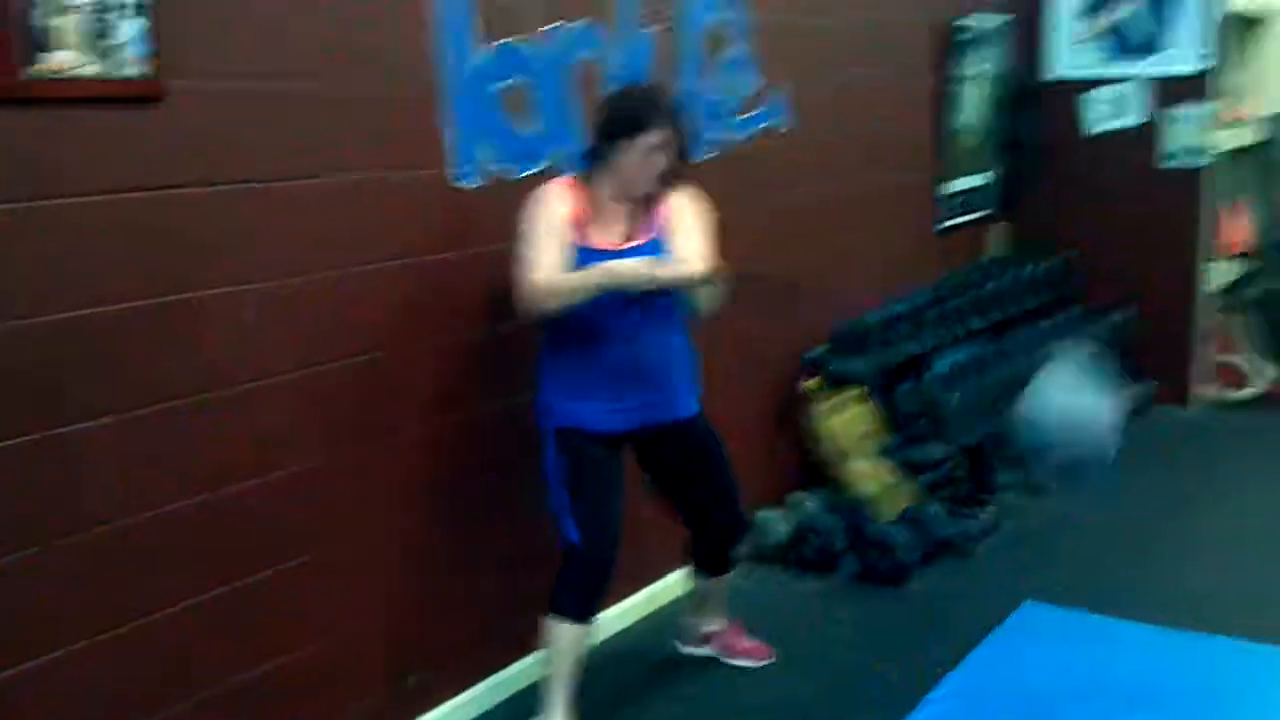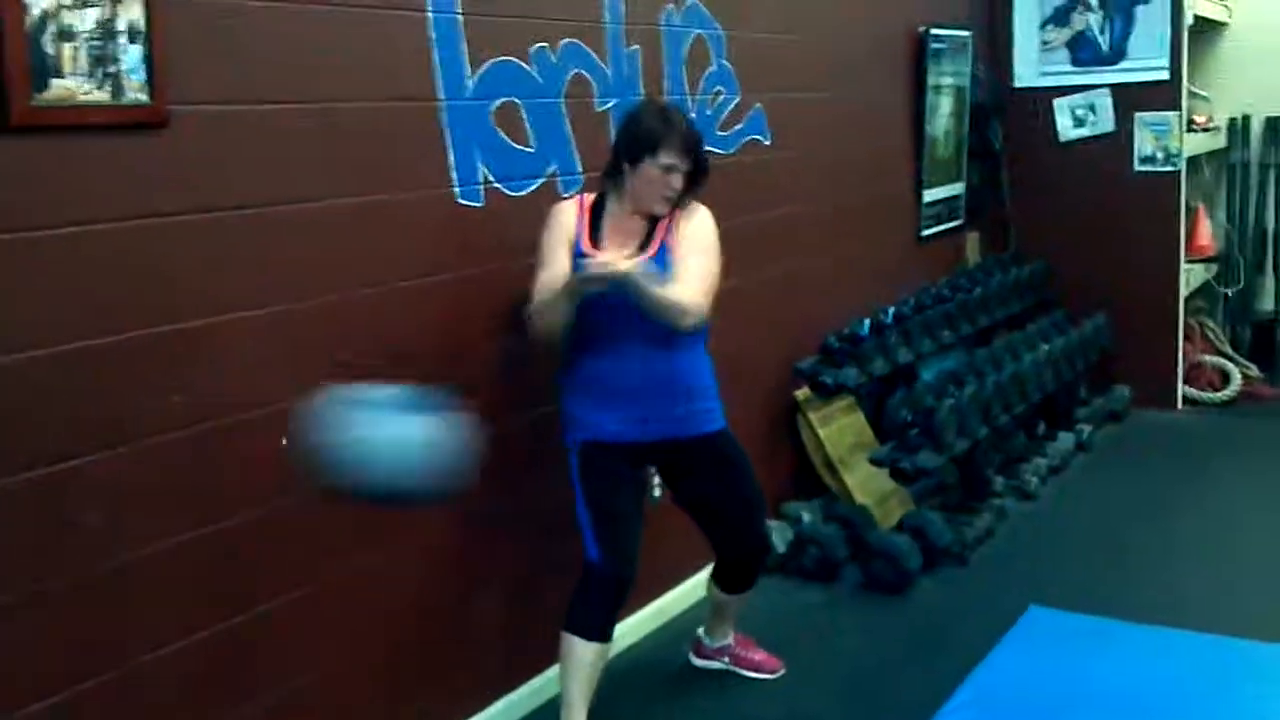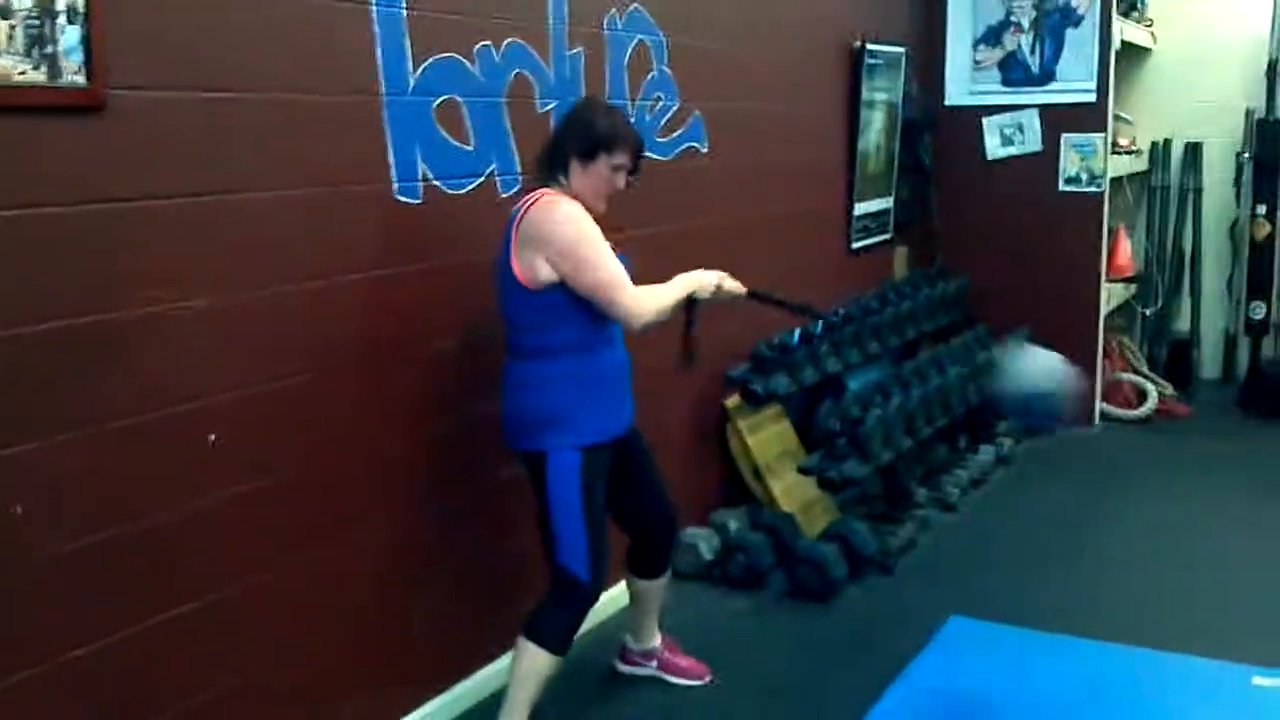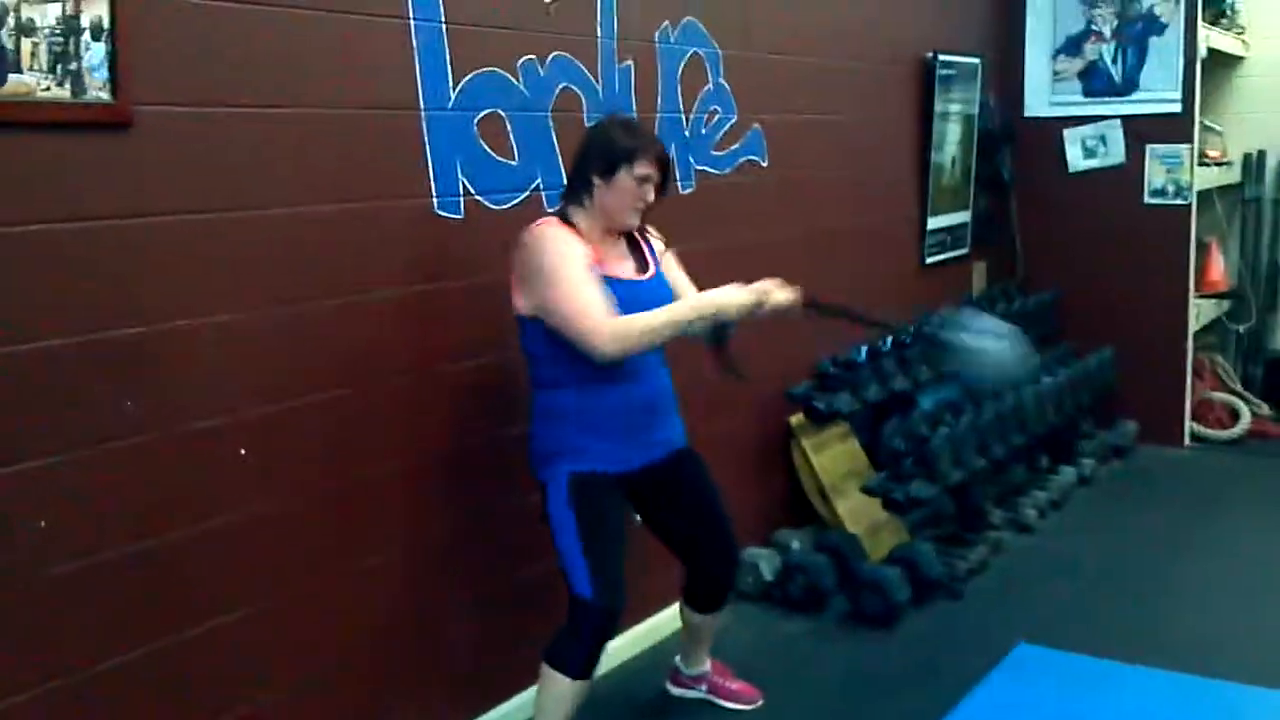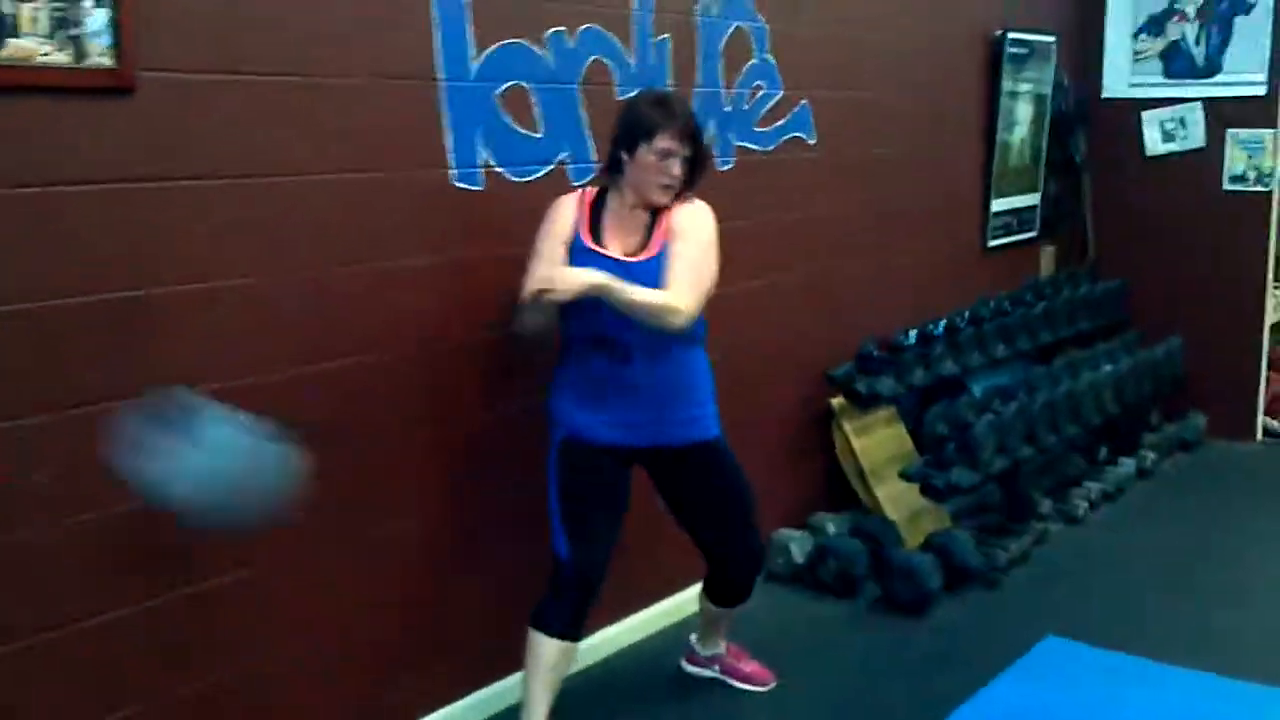
dt=0.4s
person 1, frame 1
left shoulder: (681, 205)
right shoulder: (556, 201)
left elbow: (703, 295)
right elbow: (537, 296)
left wrist: (690, 277)
right wrist: (613, 273)
left hip: (668, 403)
right hip: (581, 413)
left knee: (722, 523)
right knee: (589, 556)
left ankle: (706, 627)
person 1, frame 2
left shoulder: (693, 221)
right shoulder: (570, 217)
left elbow: (689, 310)
right elbow: (543, 320)
left wrist: (631, 276)
right wrist: (574, 285)
left hip: (689, 420)
right hip: (602, 428)
left knee: (748, 543)
right knee: (607, 573)
left ankle: (716, 641)
person 1, frame 3
left shoulder: (576, 216)
right shoulder: (553, 215)
left elbow: (620, 299)
right elbow: (632, 311)
left wrist: (700, 283)
right wrist: (689, 281)
left hip: (603, 420)
right hip: (561, 429)
left knee: (657, 526)
right knee: (577, 582)
left ankle: (643, 645)
person 1, frame 4
left shoulder: (643, 241)
right shoulder: (551, 241)
left elbow: (686, 319)
right elbow: (606, 340)
left wrist: (748, 301)
right wrist: (706, 302)
left hip: (657, 443)
right hip: (582, 459)
left knee: (717, 556)
right knee: (596, 611)
left ankle: (693, 669)
person 1, frame 5
left shoulder: (692, 218)
right shoulder: (571, 213)
left elbow: (678, 313)
right elbow: (532, 311)
left wrist: (599, 284)
right wrist: (564, 290)
left hip: (681, 422)
right hip: (591, 424)
left knee: (742, 553)
right knee: (575, 574)
left ankle: (708, 649)
